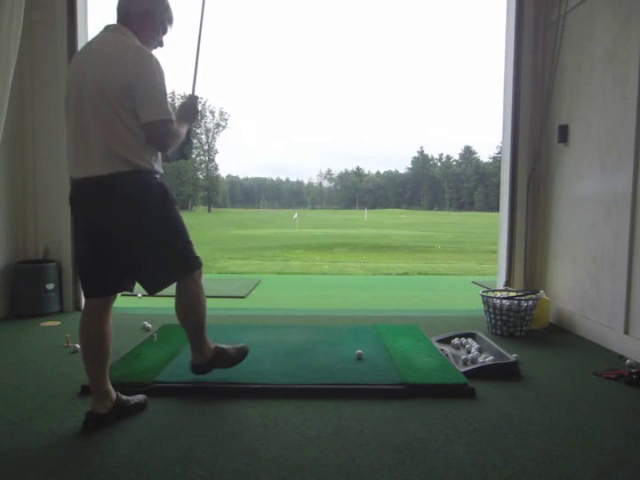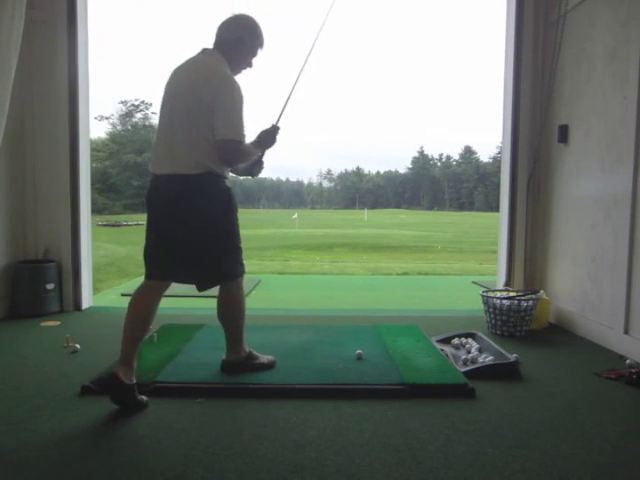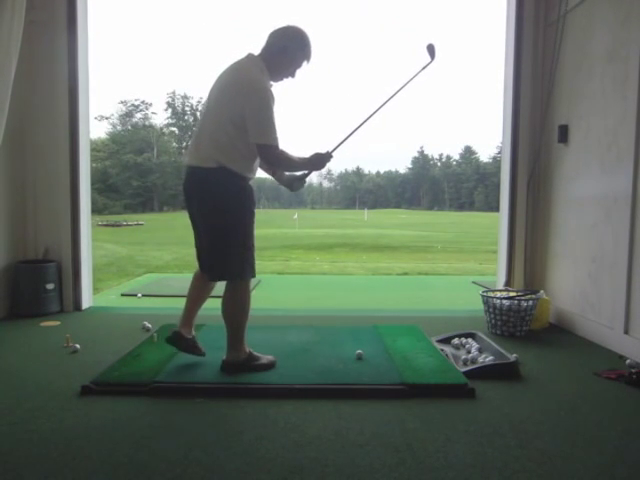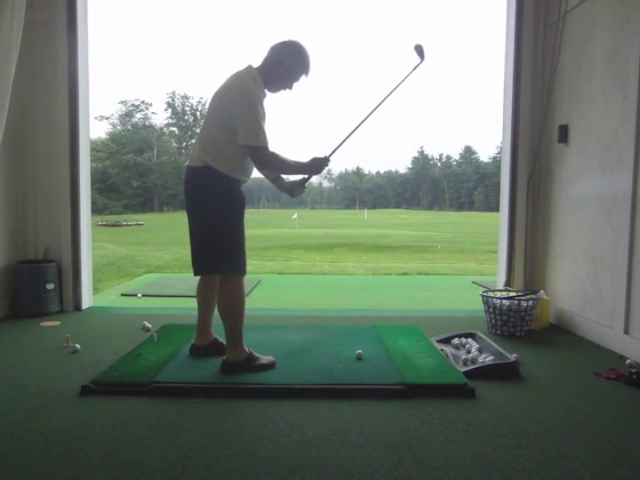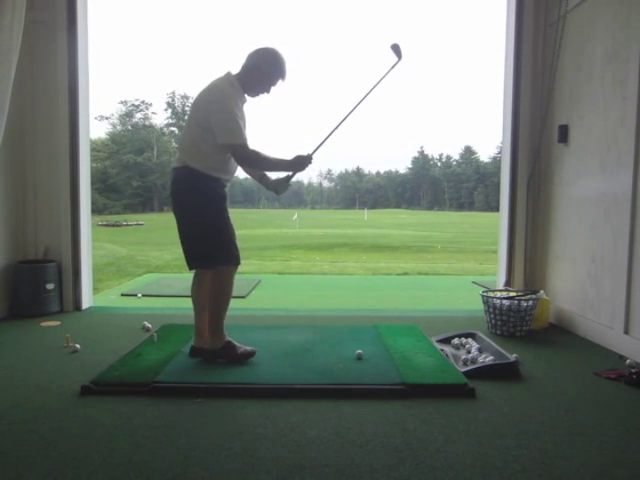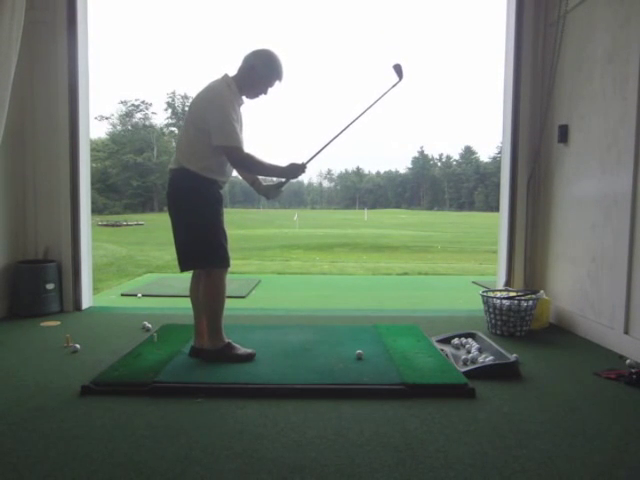
dt=0.5s
person 1, frame 1
left shoulder: (80, 58)
right shoulder: (140, 60)
right elbow: (161, 138)
left wrist: (170, 127)
right wrist: (184, 120)
left hip: (86, 189)
right hip: (132, 187)
left knee: (99, 297)
right knee: (187, 272)
left ankle: (102, 400)
right ankle: (204, 352)
person 1, frame 2
left shoulder: (182, 71)
right shoulder: (224, 83)
right elbow: (230, 152)
left wrist: (238, 164)
right wrist: (259, 146)
left hip: (164, 185)
right hip: (202, 189)
left knee: (155, 279)
right knee: (230, 276)
left ankle: (124, 371)
right ankle: (236, 354)
person 1, frame 3
left shoulder: (238, 72)
right shoulder: (257, 87)
right elbow: (270, 154)
left wrist: (283, 177)
right wrist: (309, 163)
left hip: (199, 178)
right hip: (224, 184)
left knee: (212, 262)
right knee: (238, 274)
left ankle: (185, 328)
right ankle: (236, 354)
person 1, frame 4
left shoulder: (244, 85)
right shoulder: (247, 92)
left elbow: (254, 154)
right elbow: (260, 156)
left wrist: (283, 183)
right wrist: (306, 168)
left hip: (207, 183)
right hip: (215, 185)
left knee: (213, 267)
right knee: (231, 270)
left ankle: (204, 338)
right ankle: (236, 353)
person 1, frame 5
left shoulder: (229, 94)
right shoulder: (223, 96)
left elbow: (239, 155)
right elbow: (243, 155)
left wrist: (269, 182)
right wrist: (290, 165)
left hip: (199, 185)
right hip: (197, 186)
left knee: (208, 265)
right knee: (224, 262)
left ankle: (203, 339)
right ankle: (215, 340)
person 1, frame 6
left shoulder: (228, 96)
right shoulder: (220, 97)
left elbow: (234, 156)
right elbow: (237, 158)
left wrist: (260, 186)
right wrist: (283, 172)
left hip: (198, 187)
right hip: (194, 188)
left knee: (205, 267)
right knee: (215, 266)
left ankle: (202, 340)
right ankle: (215, 343)
